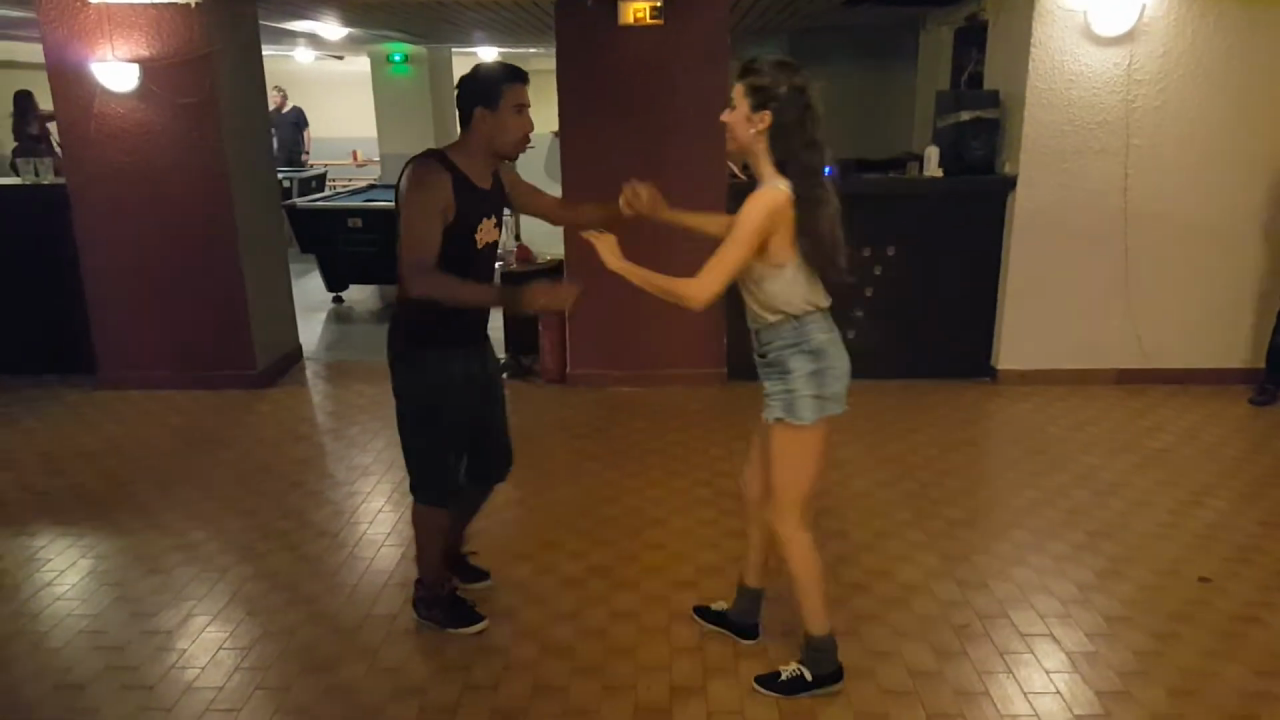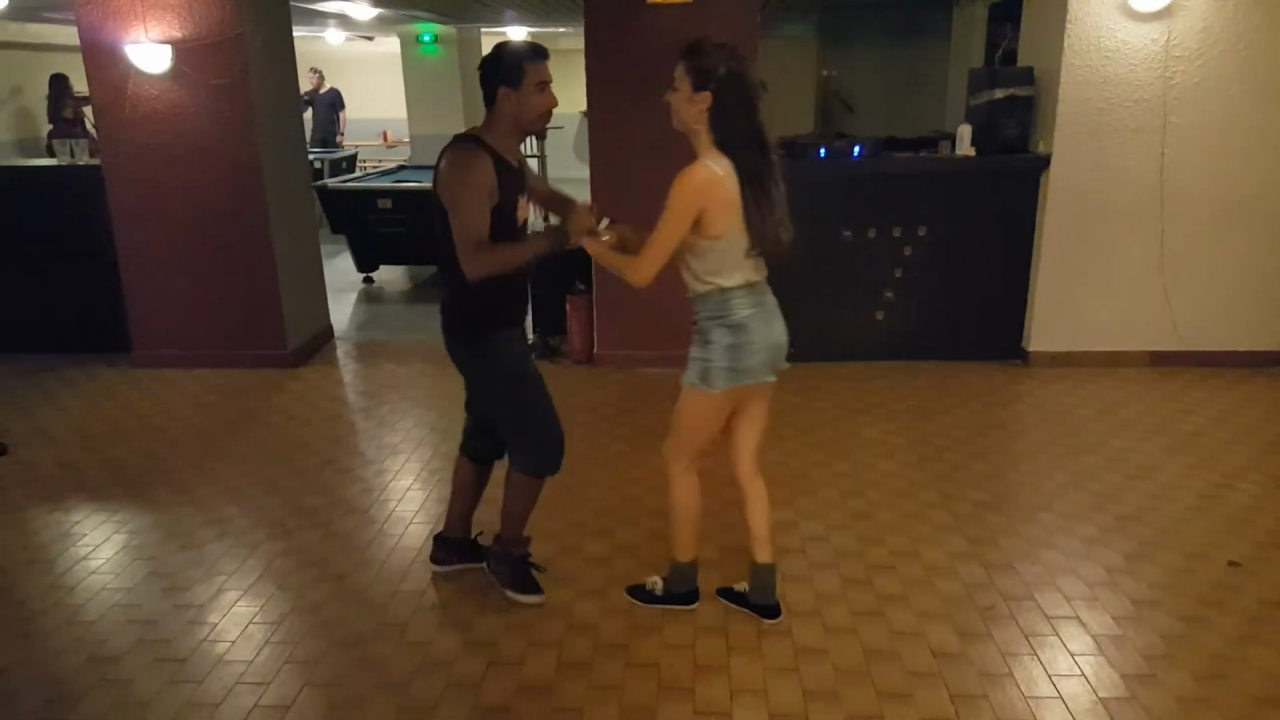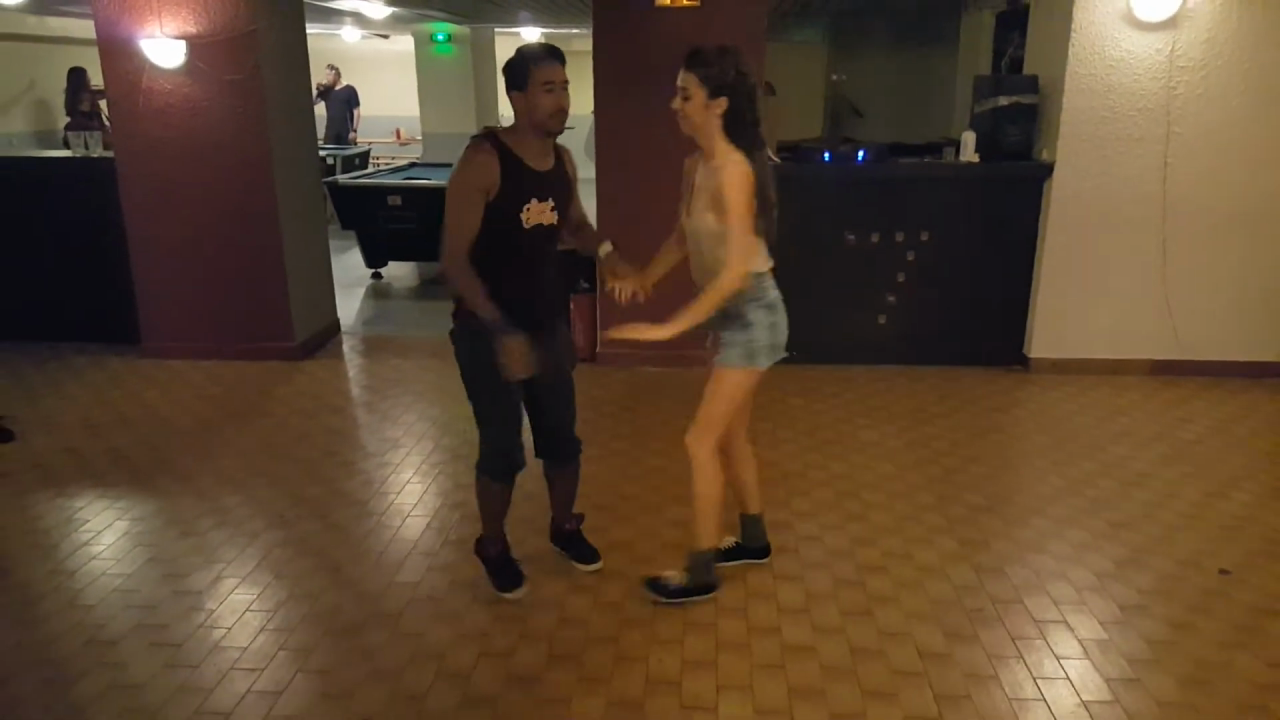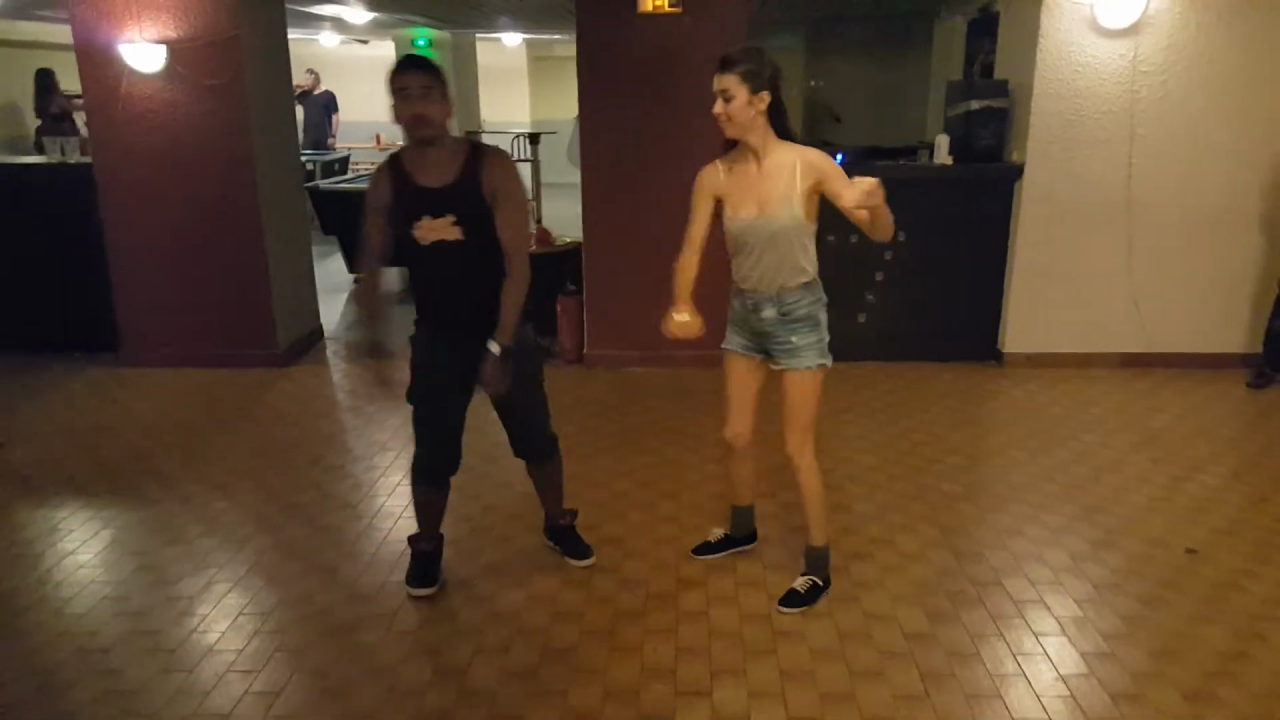
dt=0.5s
person 1, frame 1
left shoulder: (772, 201)
right shoulder: (785, 190)
left elbow: (697, 294)
right elbow: (732, 231)
left wrist: (620, 264)
right wrist: (661, 211)
left hip: (799, 363)
right hip: (793, 357)
left knee: (785, 516)
right knee: (757, 492)
left ankle: (822, 661)
right ankle: (745, 611)
person 1, frame 2
left shoulder: (697, 179)
right shoulder: (742, 169)
left elbow: (641, 273)
left wrist: (592, 244)
right wrist: (635, 240)
left hip: (727, 334)
right hip: (762, 324)
left knee: (680, 461)
right knee: (745, 464)
left ankle: (681, 582)
right ankle: (763, 592)
person 1, frame 3
left shoulder: (733, 171)
right shoulder: (697, 167)
left elbow: (737, 271)
right elbow: (683, 245)
left wrist: (668, 327)
right wrist: (643, 279)
left hip: (750, 317)
right hip: (725, 317)
left knee: (700, 442)
right knee: (730, 435)
left ankle: (697, 574)
right ankle: (754, 538)
person 1, frame 4
left shoulder: (810, 164)
right shoulder: (714, 177)
left elbow: (881, 232)
right elbow: (691, 253)
left wrist: (873, 205)
right wrist: (682, 305)
left hip: (799, 313)
right hip: (745, 313)
left knee: (798, 449)
right knee: (735, 435)
left ankle: (818, 565)
right ankle: (740, 527)
person 2, frame 1
left shoulder: (498, 176)
right shoulder: (429, 178)
left elbow: (562, 211)
right elbow: (418, 281)
left wrist: (620, 210)
right wrist: (515, 297)
left hip: (470, 347)
right hip: (427, 351)
left knee: (491, 461)
right knee: (438, 476)
left ankle: (445, 556)
right ankle: (431, 592)
person 2, frame 2
left shoulder: (510, 156)
right shoulder: (468, 162)
left elbow: (547, 196)
right elbow: (474, 263)
left wrist: (584, 221)
right wrist: (558, 236)
left hip: (497, 324)
right hip: (481, 329)
left knee: (487, 435)
right knee: (540, 442)
left ankle: (452, 541)
right ankle: (508, 552)
person 2, frame 3
left shoulder: (560, 156)
right shoulder: (483, 160)
right elbow: (454, 260)
left wrist: (604, 252)
right wrist: (501, 332)
left hip: (549, 323)
right hip: (494, 331)
left knee: (560, 438)
right knee: (502, 446)
left ankle: (564, 526)
right ankle: (493, 548)
person 2, frame 4
left shoulder: (493, 168)
right shoulder: (387, 181)
left elbow: (517, 263)
right elbow: (372, 268)
left wrist: (499, 348)
right wrist: (374, 347)
left hip: (501, 332)
right hip: (437, 340)
left knee: (536, 439)
right knee: (433, 454)
left ankle: (558, 523)
right ankle: (426, 546)
